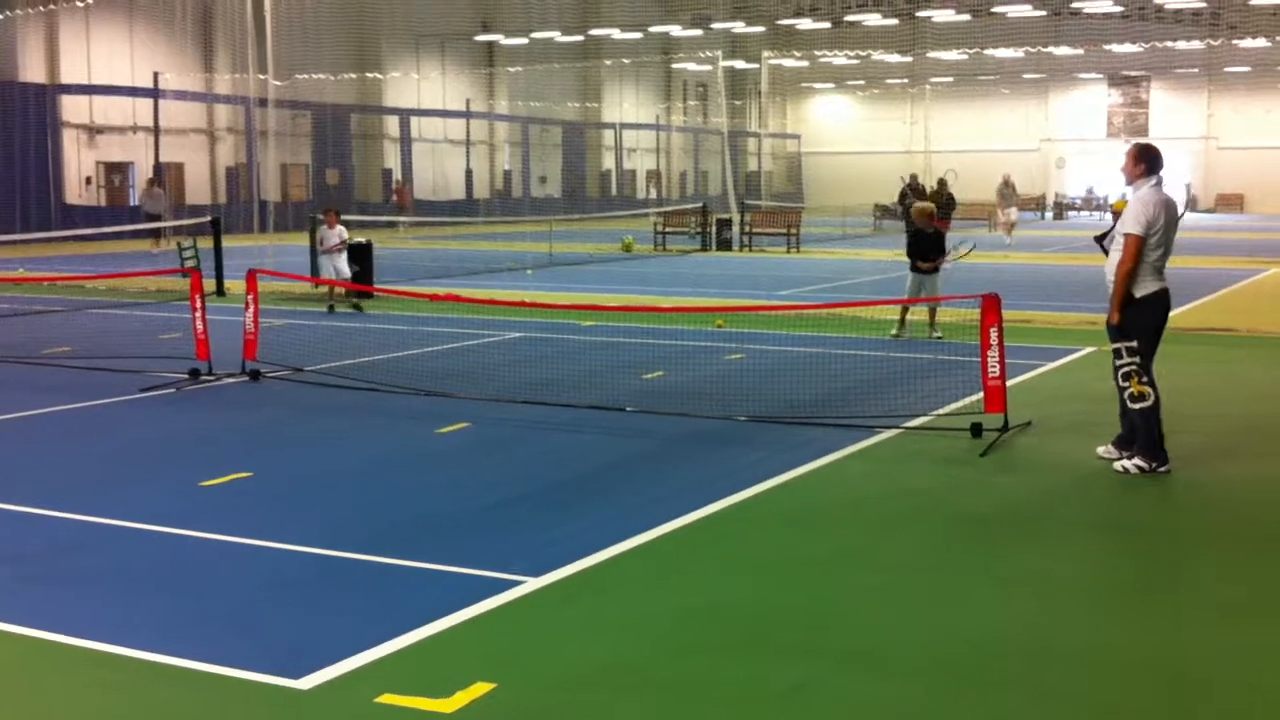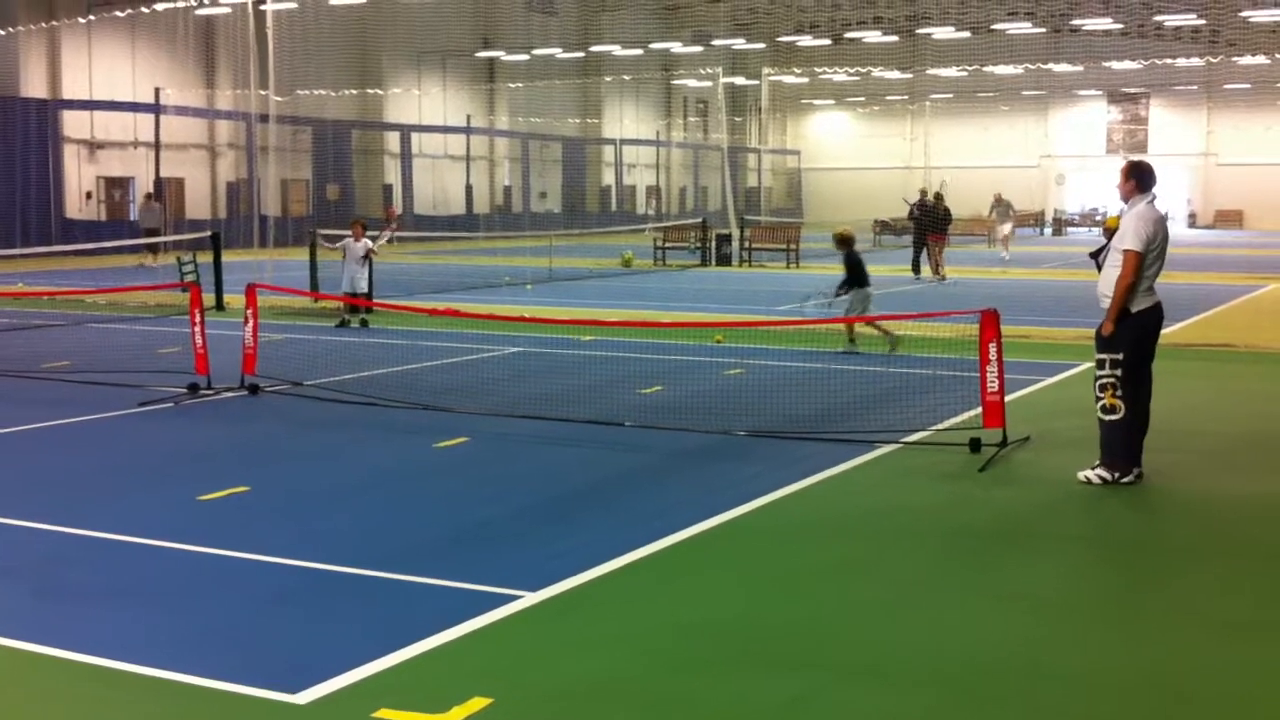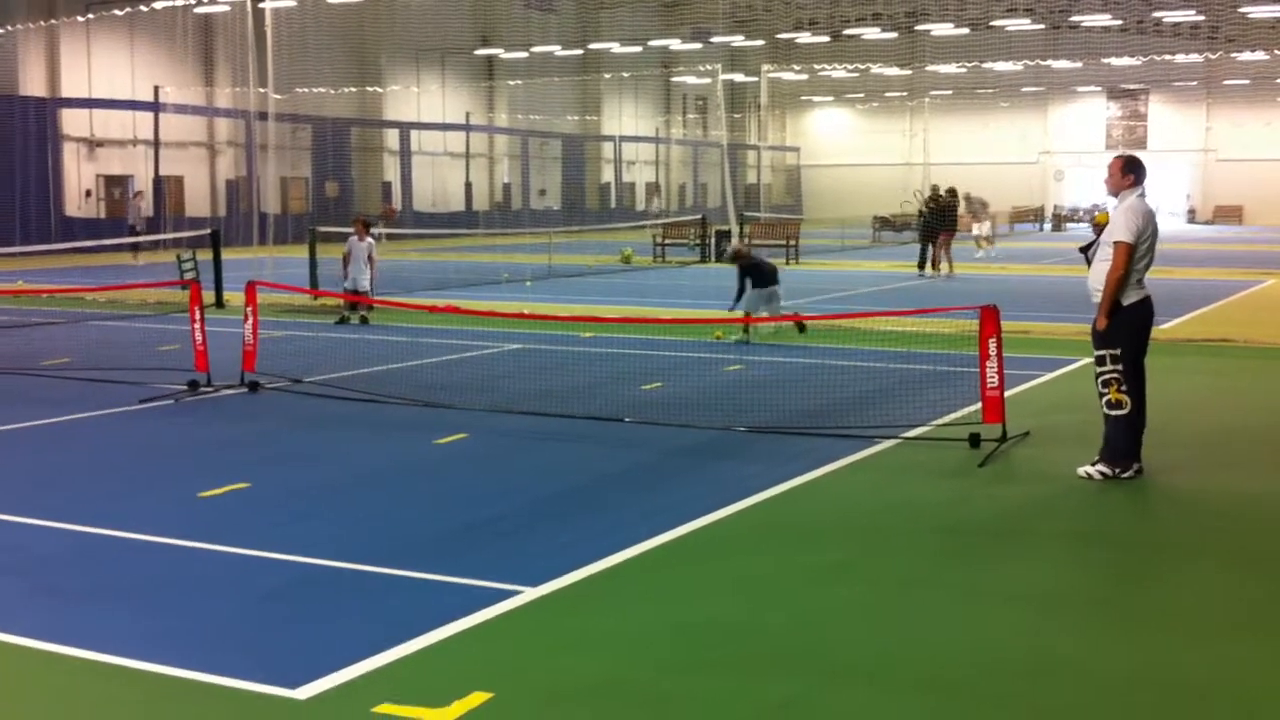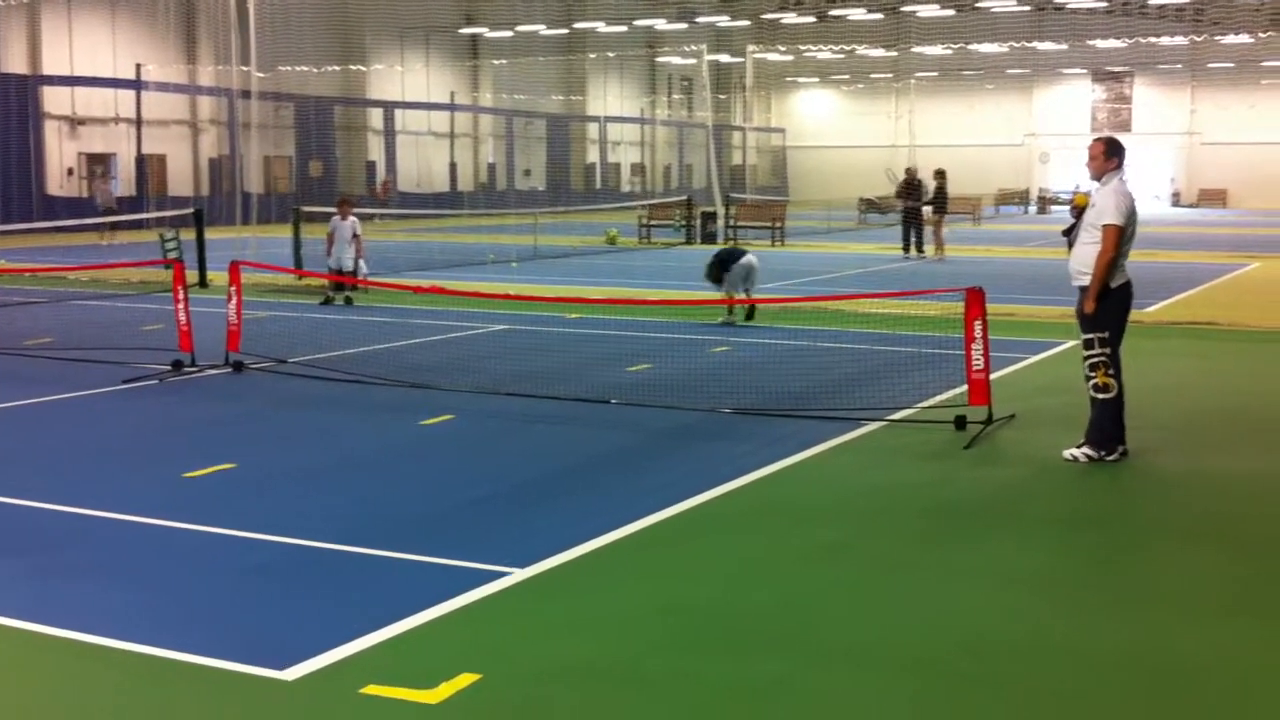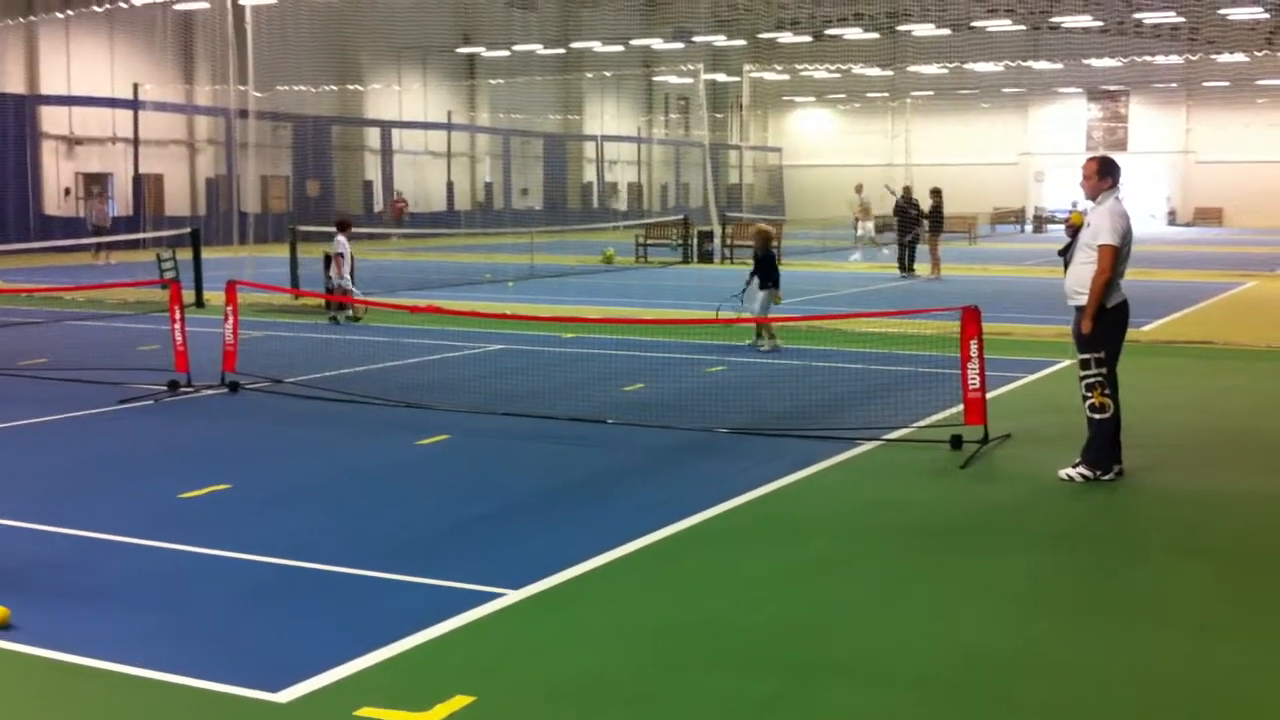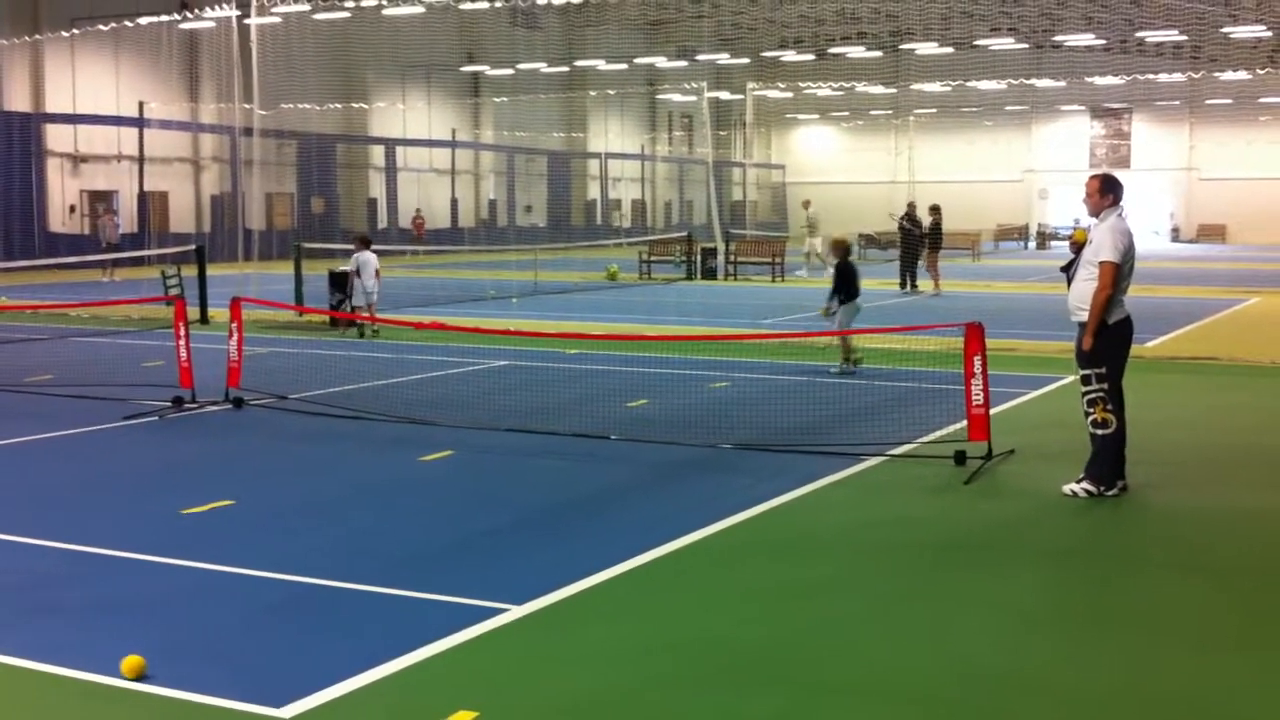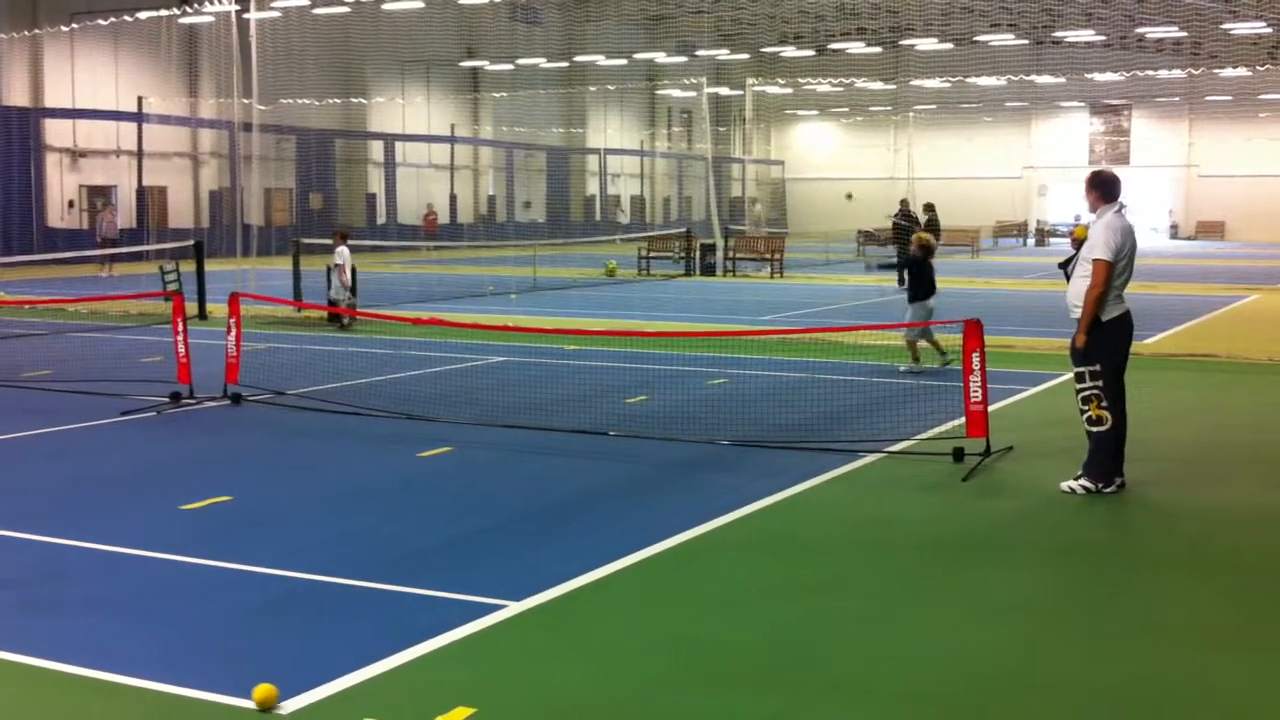
dt=0.7s
person 1, frame 1
left shoulder: (1141, 202)
right shoulder: (1166, 202)
left elbow: (1128, 262)
left wrist: (1115, 307)
right wrist: (1122, 225)
left hip: (1137, 300)
right hip: (1153, 295)
left knee: (1135, 377)
right knee: (1129, 374)
left ankle: (1152, 455)
right ankle: (1129, 441)
person 1, frame 2
left shoulder: (1137, 218)
right shoulder: (1154, 216)
left elbow: (1128, 277)
left wrist: (1110, 320)
right wrist: (1114, 241)
left hip: (1129, 316)
right hip: (1146, 311)
left knee: (1111, 391)
right knee: (1133, 390)
left ankle: (1116, 466)
right ankle: (1128, 461)
person 1, frame 3
left shoulder: (1127, 211)
right shoulder: (1141, 210)
left elbow: (1119, 268)
left wrist: (1103, 313)
right wrist: (1103, 234)
left hip: (1121, 309)
right hip: (1135, 306)
left knee: (1114, 386)
right knee: (1129, 385)
left ankle: (1117, 460)
right ankle: (1128, 456)
person 1, frame 4
left shoulder: (1113, 194)
right shoulder: (1105, 191)
left elbow: (1108, 251)
left wrist: (1092, 296)
right wrist: (1082, 217)
left hip: (1104, 292)
right hip: (1100, 290)
left knee: (1100, 368)
right knee: (1103, 367)
left ankle: (1103, 444)
right ankle: (1110, 439)
person 1, frame 5
left shoulder: (1109, 213)
right shoulder: (1101, 210)
left elbow: (1104, 271)
left wrist: (1088, 317)
right wrist: (1076, 235)
left hip: (1100, 312)
right hip: (1096, 310)
left knee: (1096, 387)
right knee: (1099, 386)
left ankle: (1099, 463)
right ankle: (1106, 458)
person 1, frame 6
left shoulder: (1111, 230)
right shoulder: (1106, 227)
left elbow: (1105, 288)
left wrist: (1089, 333)
right wrist: (1080, 252)
left hip: (1103, 328)
right hip: (1105, 327)
left knee: (1099, 404)
right knee: (1106, 403)
left ankle: (1103, 478)
right ankle: (1110, 473)
person 1, frame 7
left shoulder: (1106, 227)
right shoulder: (1118, 223)
left elbow: (1098, 286)
left wrist: (1083, 330)
right wrist: (1083, 248)
left hip: (1100, 325)
right hip: (1113, 322)
left knee: (1095, 401)
right knee: (1109, 400)
left ankle: (1100, 475)
right ankle: (1109, 470)
